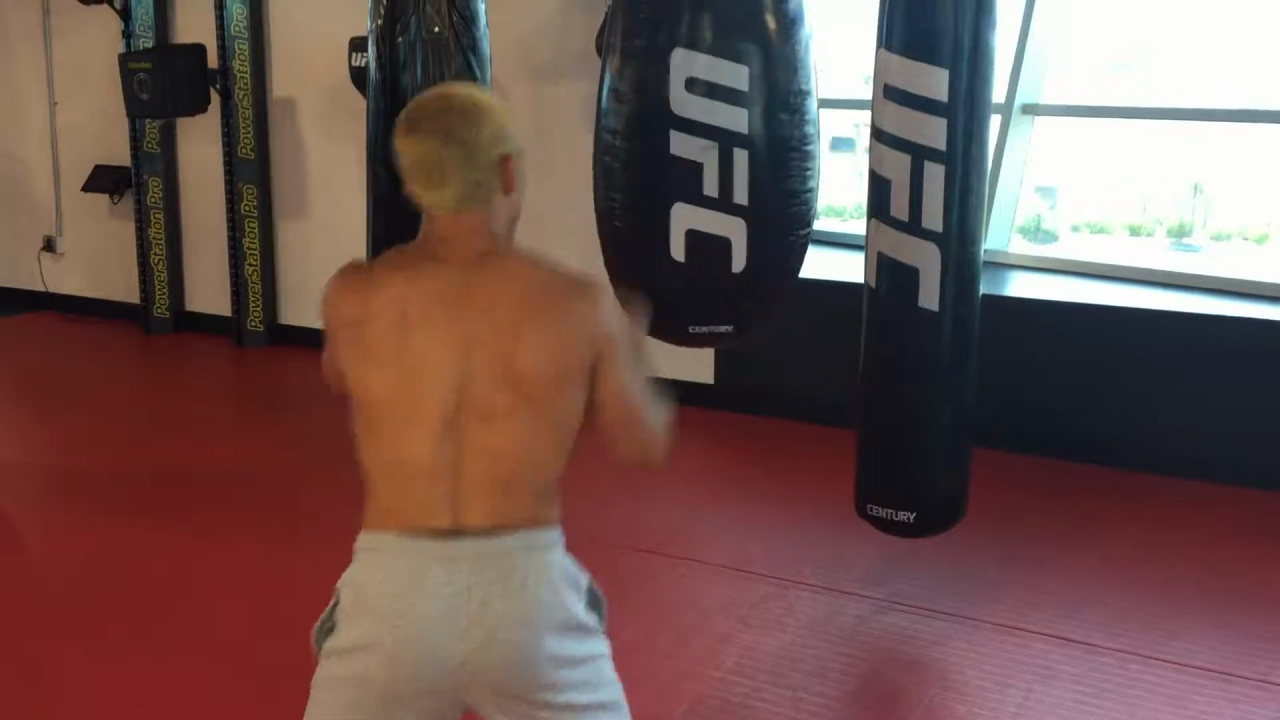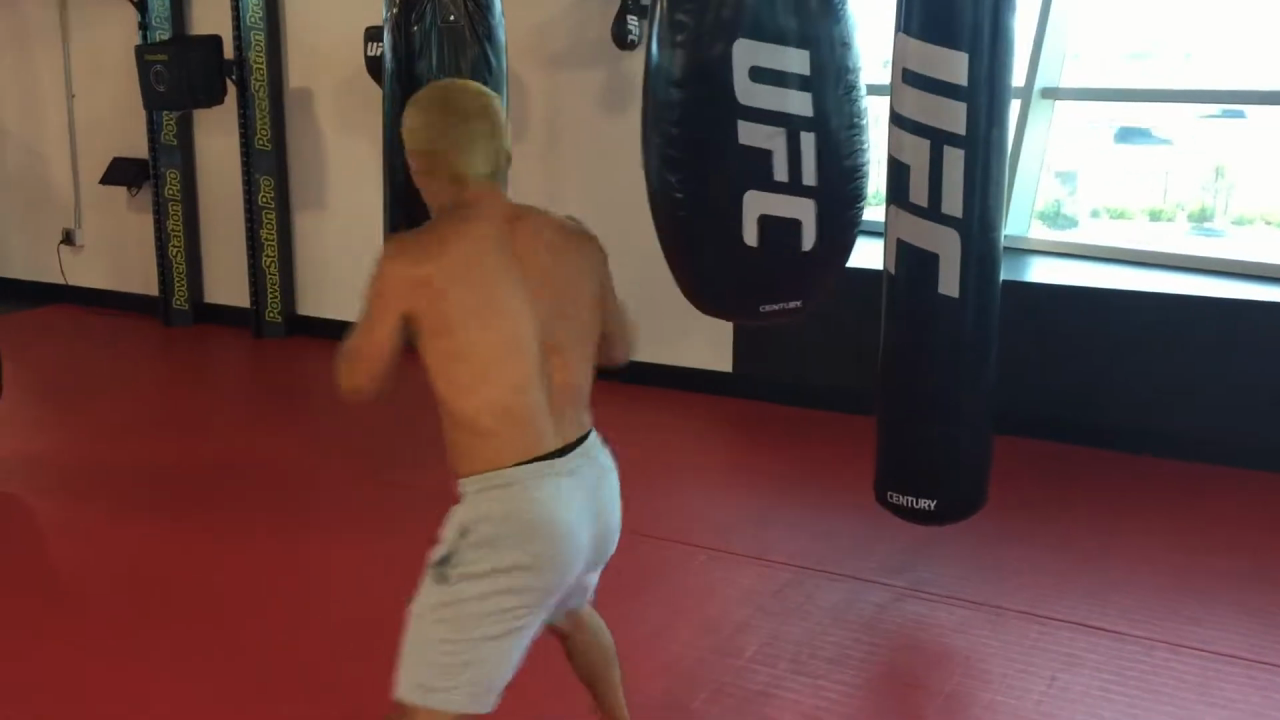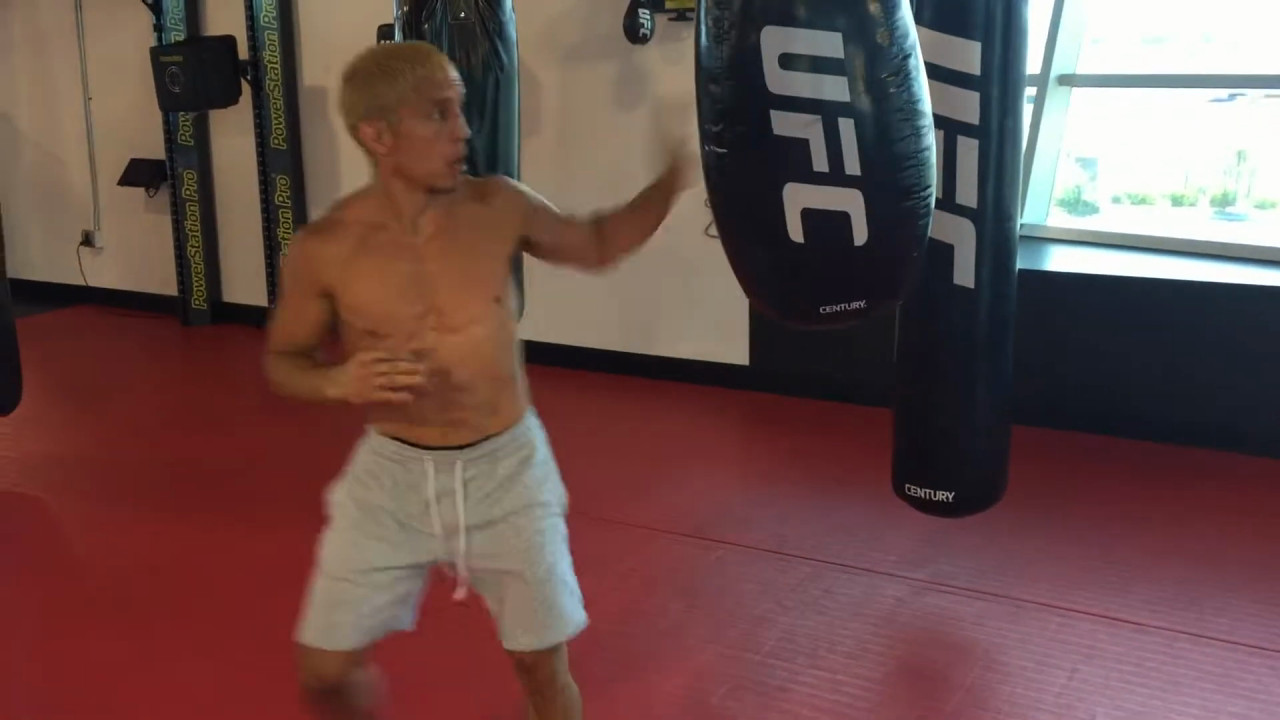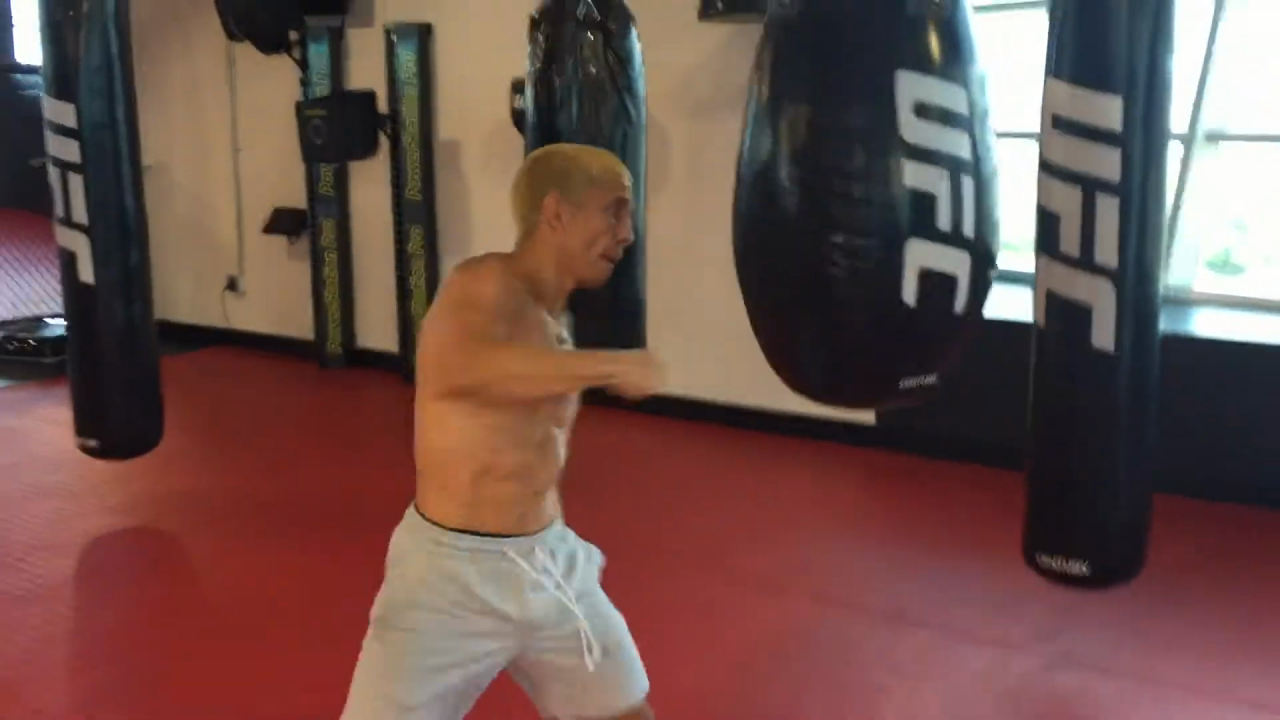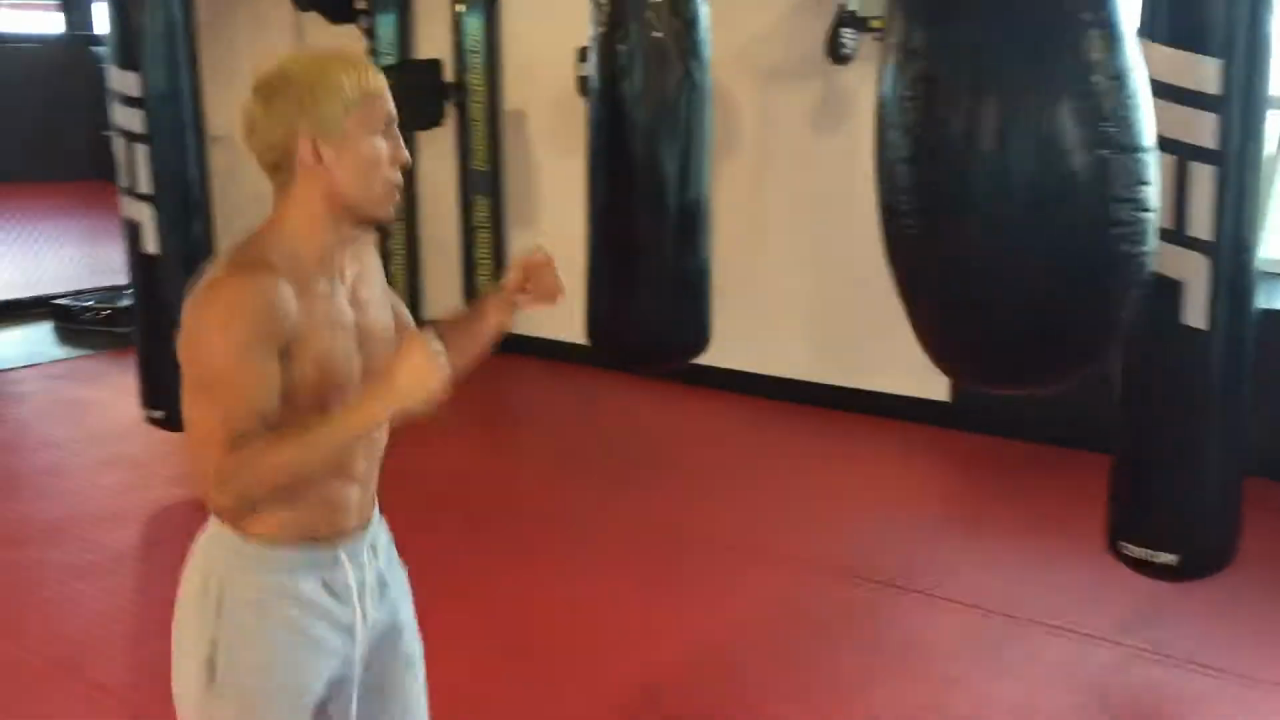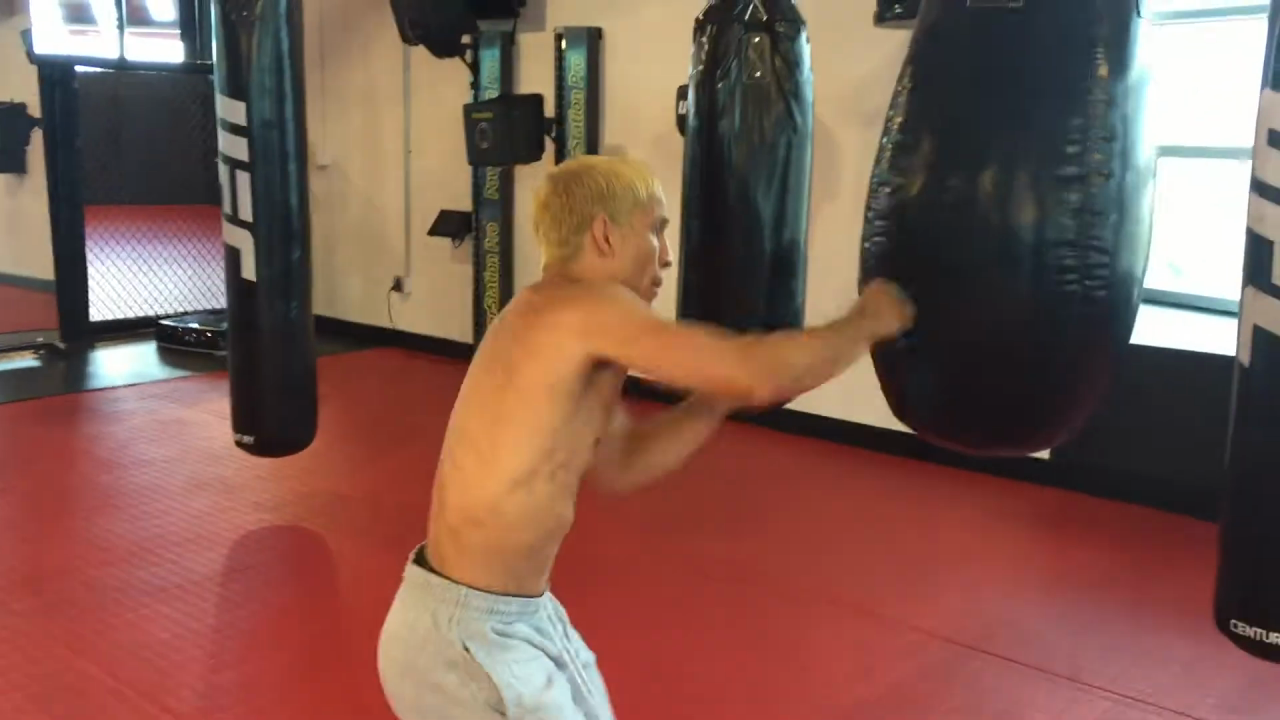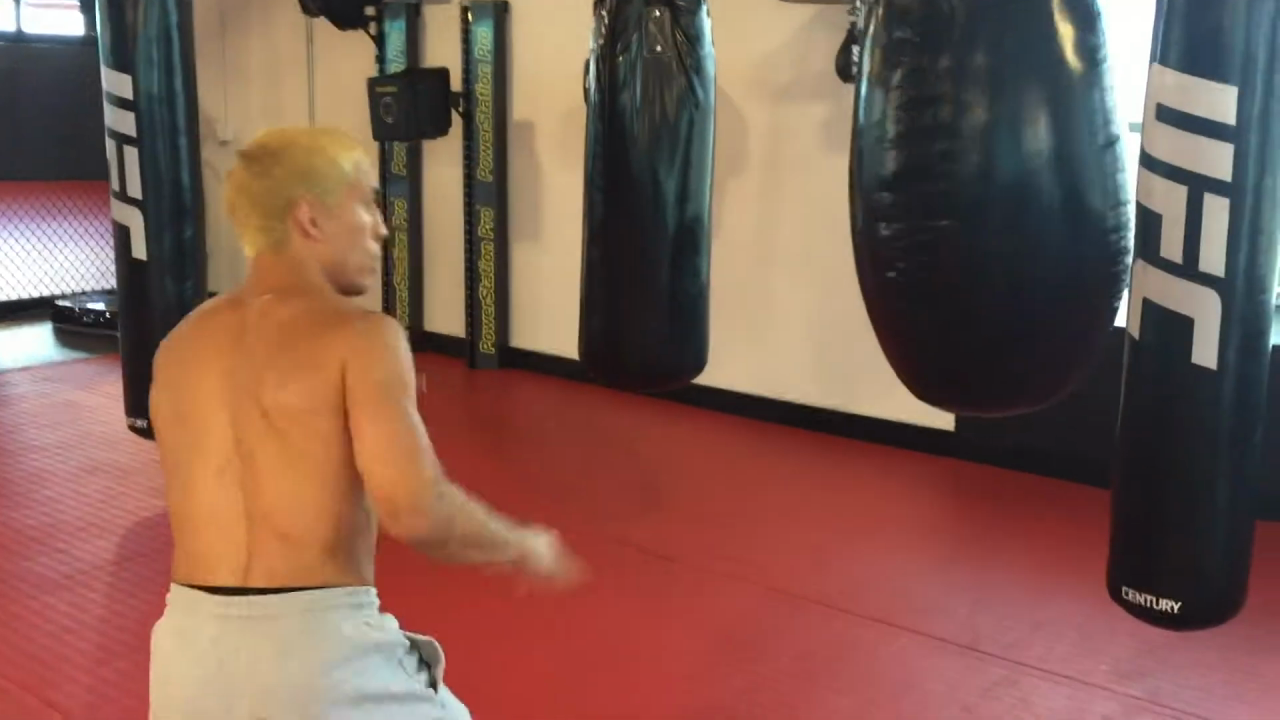
dt=0.7s
person 1, frame 1
left shoulder: (352, 294)
right shoulder: (578, 303)
right elbow: (643, 446)
right wrist: (628, 351)
left hip: (394, 591)
right hip: (527, 590)
person 1, frame 2
left shoulder: (413, 261)
right shoulder: (576, 243)
left elbow: (357, 382)
right elbow: (617, 347)
left hip: (512, 514)
right hip: (587, 489)
right knee: (567, 612)
person 1, frame 3
left shoulder: (497, 205)
right shoulder: (325, 247)
left elbow: (599, 245)
right elbow: (282, 362)
left wrist: (670, 182)
right wrist: (339, 381)
left hip: (509, 464)
right hip: (394, 474)
left knee: (540, 662)
person 1, frame 4
left shoulder: (550, 325)
right shoulder: (490, 281)
right elbow: (472, 369)
right wrist: (610, 366)
left hip: (547, 561)
right hip: (446, 575)
person 1, frame 5
left shoulder: (358, 256)
right shoulder: (240, 298)
left elbow: (423, 367)
right elbow: (230, 486)
left wrist: (501, 304)
right wrist: (381, 403)
left hip: (364, 561)
right hip: (264, 585)
person 1, frame 6
left shoulder: (539, 331)
right shoulder: (587, 308)
left elbow: (621, 471)
right elbow: (755, 375)
left wrist: (714, 397)
right wrist: (864, 322)
left hip: (496, 618)
right hip: (463, 638)
person 1, frame 7
left shoulder: (179, 349)
right shoulder: (360, 337)
right elbow: (415, 510)
right wrist: (523, 547)
left hip: (193, 649)
right hip: (324, 651)
